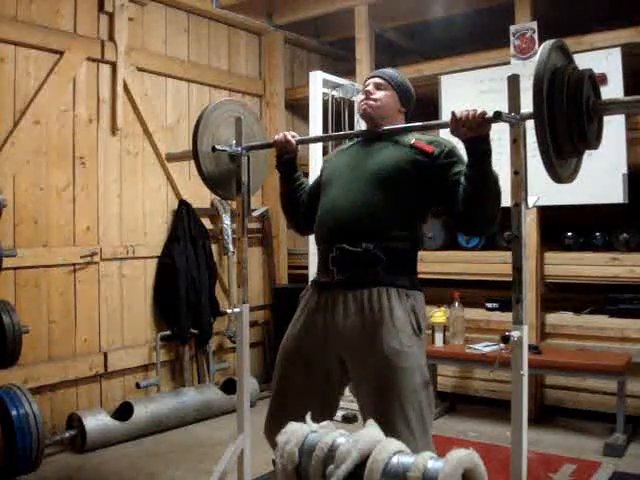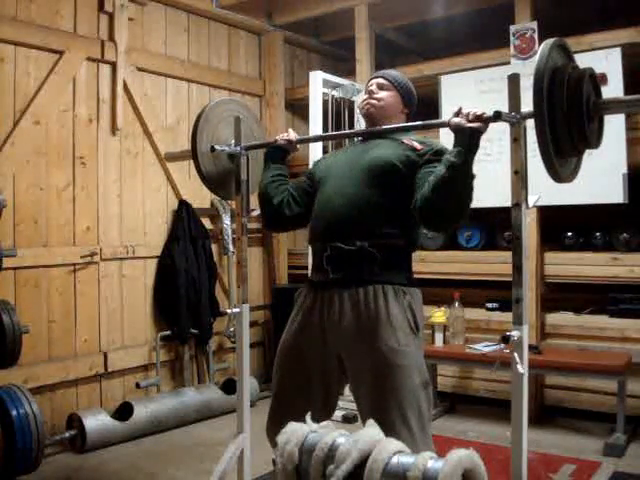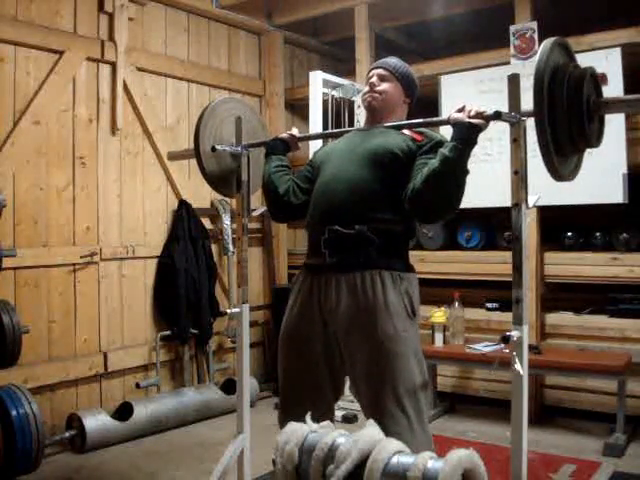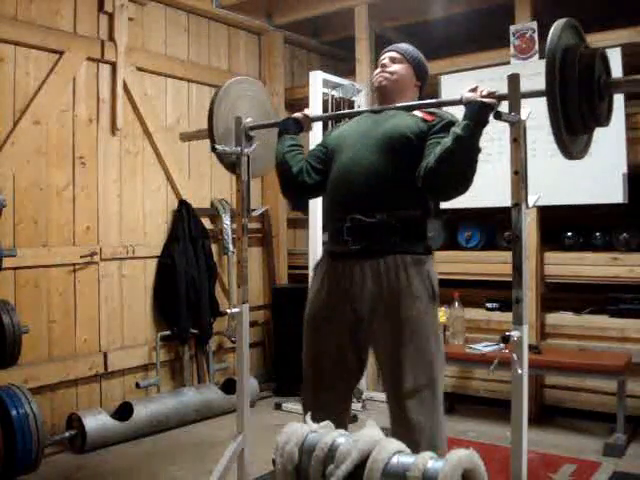
dt=0.4s
person 1, frame 1
left shoulder: (430, 151)
right shoulder: (339, 157)
left elbow: (477, 219)
right elbow: (304, 219)
left wrist: (477, 147)
right wrist: (287, 164)
left hip: (385, 301)
right hip: (321, 298)
left knee: (402, 442)
right knee: (285, 427)
person 1, frame 2
left shoulder: (420, 152)
right shoulder: (331, 161)
left elbow: (440, 212)
right elbow: (278, 214)
left wrist: (465, 143)
right wrist: (275, 156)
left hip: (380, 300)
right hip: (316, 297)
left knee: (401, 442)
right knee: (286, 430)
person 1, frame 3
left shoulder: (420, 142)
right shoulder: (332, 147)
left elbow: (430, 204)
right elbow: (285, 204)
left wrist: (462, 138)
right wrist: (277, 151)
left hip: (377, 284)
right hip: (313, 283)
left knee: (397, 425)
right knee: (299, 420)
person 1, frame 4
left shoulder: (432, 122)
right shoulder: (344, 130)
left elbow: (444, 182)
right elbow: (297, 183)
left wrist: (474, 118)
right wrist: (289, 131)
left hip: (397, 268)
right hip: (334, 267)
left knee: (413, 403)
right knee: (323, 400)
